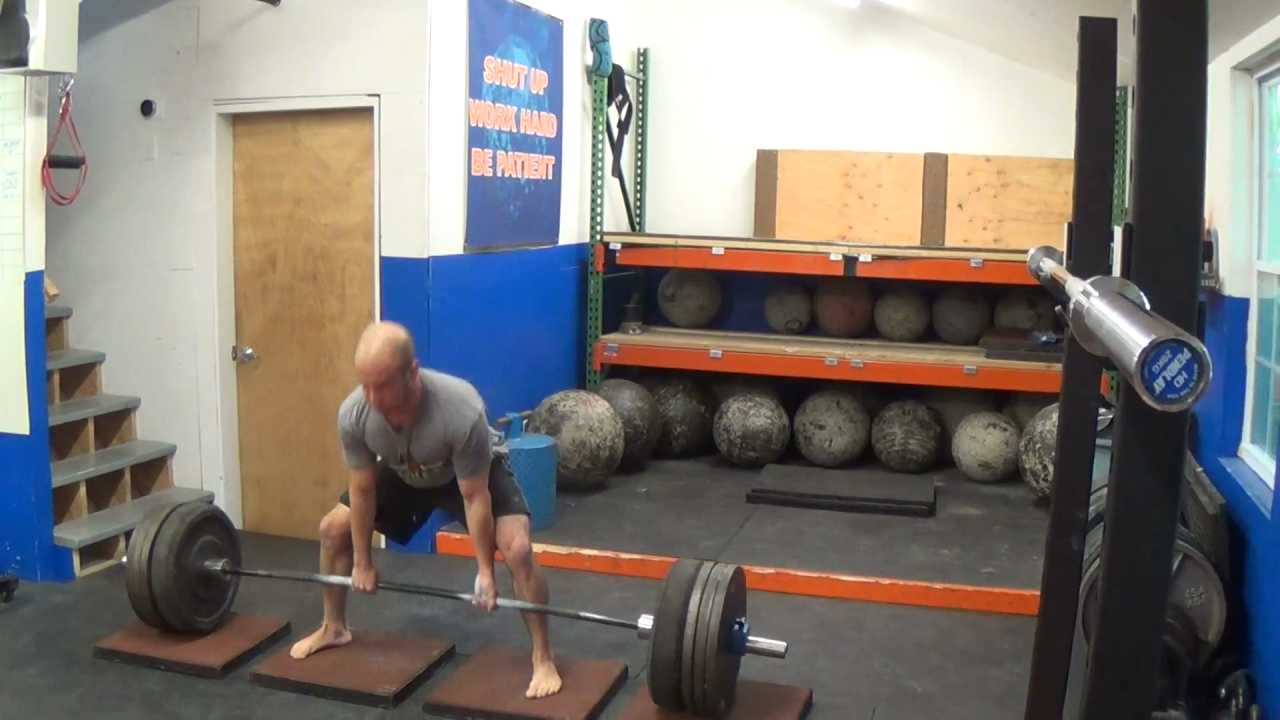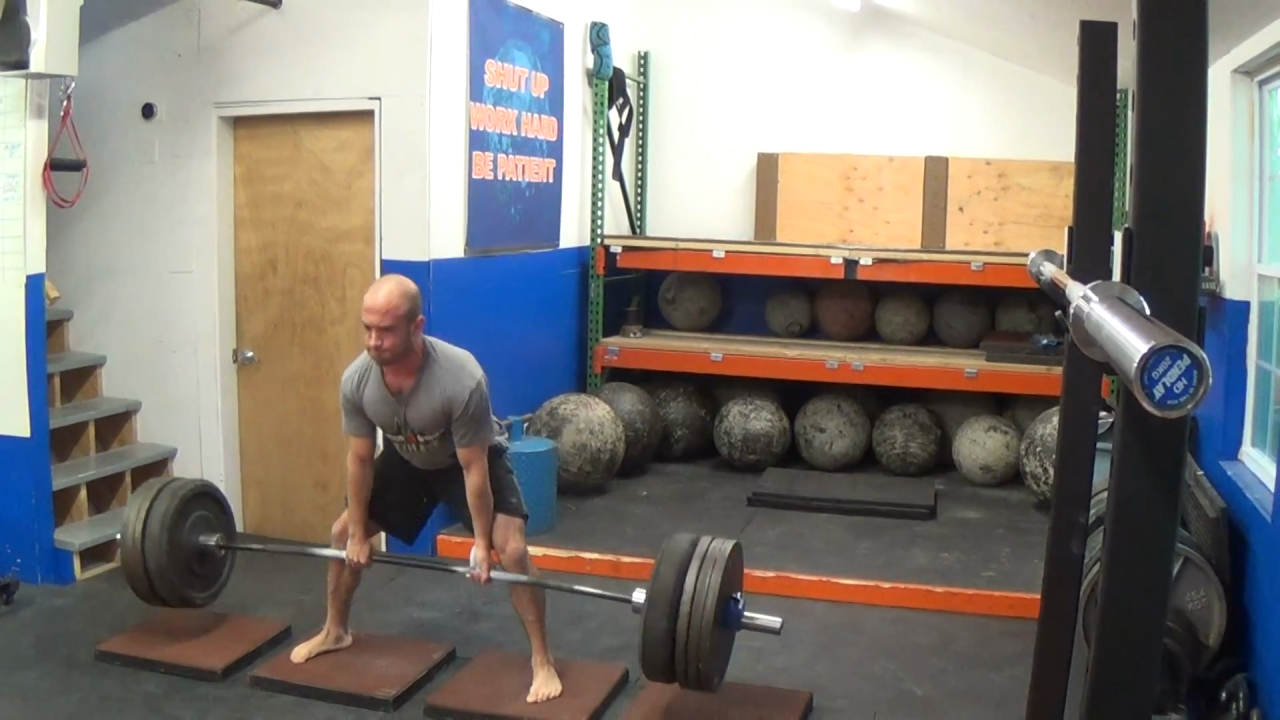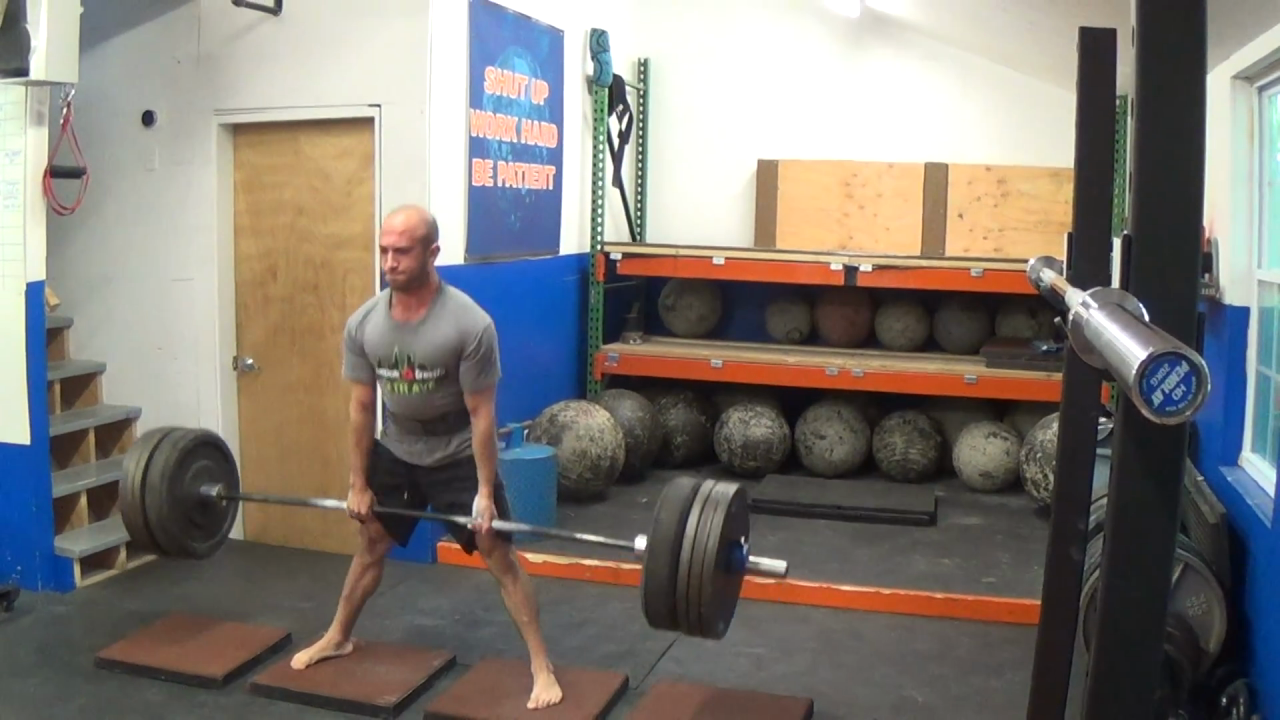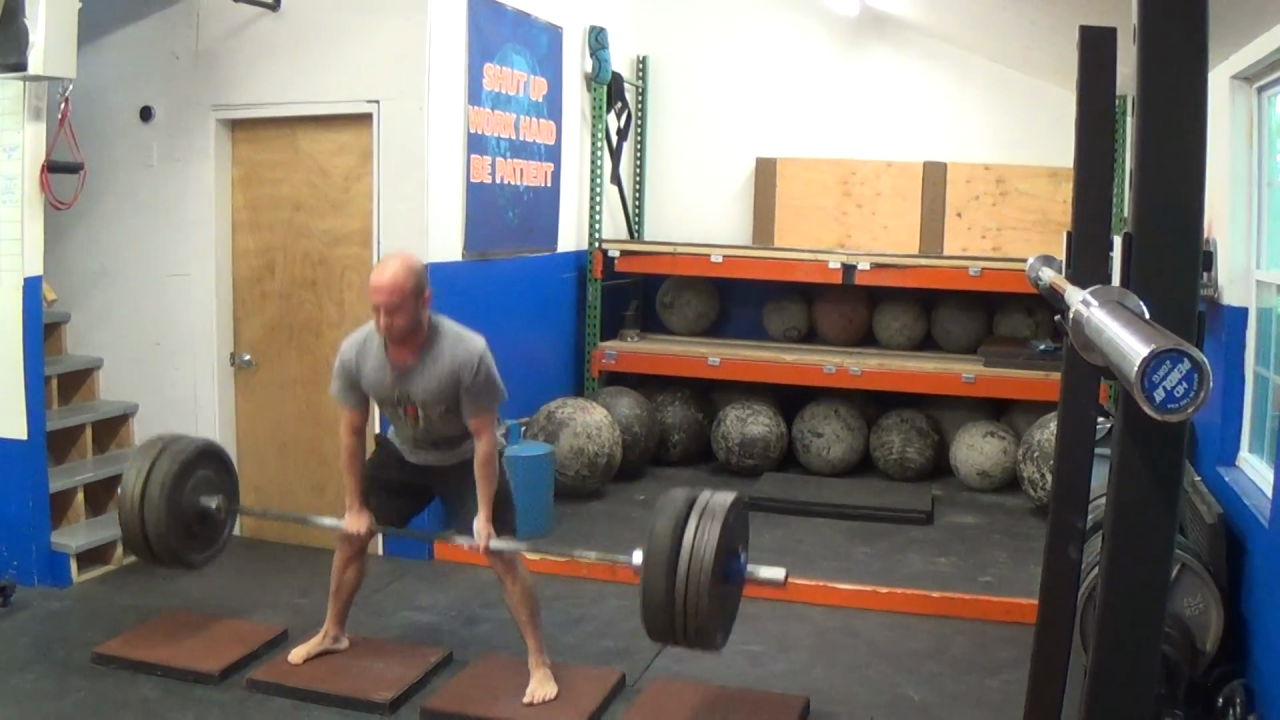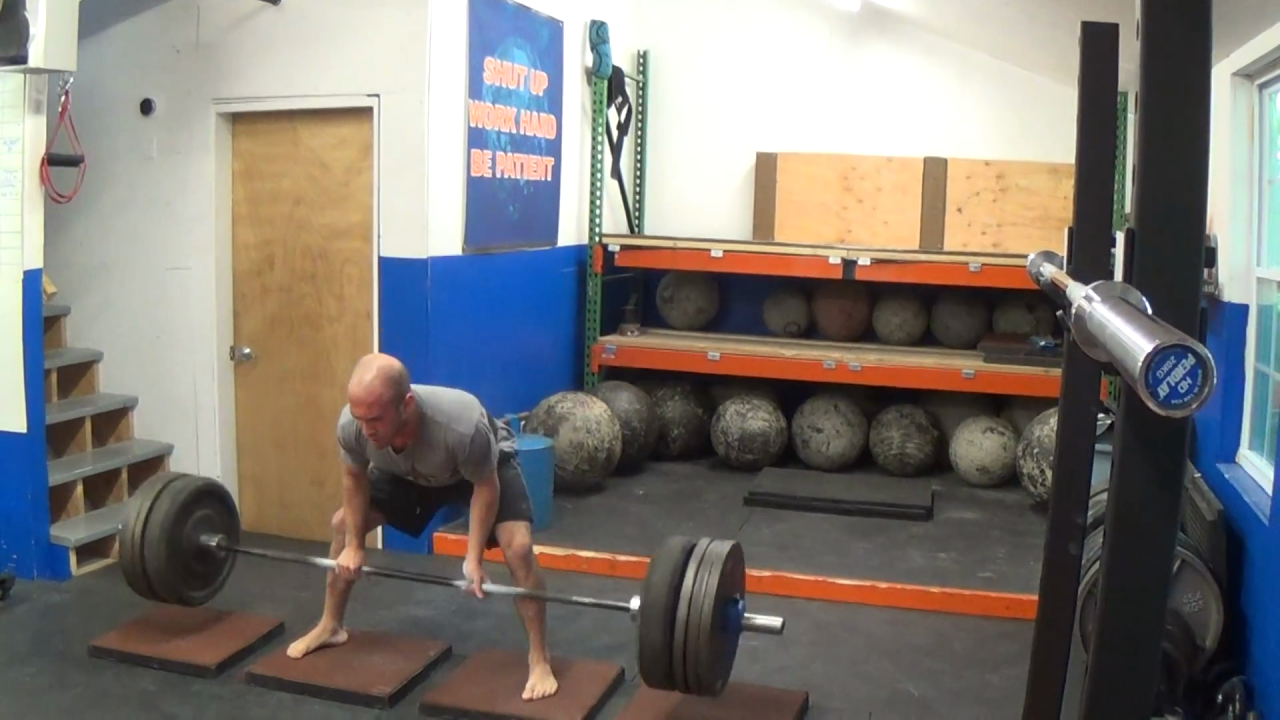
dt=0.3s
person 1, frame 1
left shoulder: (463, 413)
right shoulder: (352, 414)
left elbow: (475, 497)
right elbow: (362, 490)
left wrist: (485, 572)
right wrist: (363, 563)
left hip: (476, 471)
right hip: (404, 473)
left knee: (516, 549)
right knee: (334, 529)
left ankle: (542, 659)
right ankle: (333, 628)
person 1, frame 2
left shoulder: (462, 380)
right shoulder: (356, 381)
left elbow: (473, 467)
right elbow: (359, 459)
left wrist: (482, 544)
right wrist: (358, 534)
left hip: (476, 455)
right hip: (406, 460)
left knee: (512, 551)
right knee: (342, 533)
left ankle: (542, 661)
right ankle: (335, 632)
person 1, frame 3
left shoulder: (469, 323)
right shoulder: (364, 321)
left elbow: (482, 413)
right elbow: (361, 408)
left wrist: (485, 492)
right wrist: (357, 483)
left hip: (459, 455)
right hip: (395, 452)
left knee: (499, 558)
right knee: (370, 548)
left ankle: (541, 667)
right ankle: (337, 639)
person 1, frame 4
left shoulder: (467, 353)
right shoulder: (355, 352)
left elbow: (485, 437)
right elbow: (352, 432)
left wrist: (485, 515)
right wrist: (354, 505)
left hip: (461, 458)
right hip: (401, 454)
left knee: (503, 555)
right knee: (350, 538)
left ankle: (538, 664)
right ankle: (332, 634)
person 1, frame 5
left shoulder: (462, 423)
right shoulder: (351, 425)
left elbow: (486, 487)
right elbow: (355, 479)
left wrist: (473, 558)
right wrist: (353, 546)
left hip: (485, 462)
left knee: (517, 547)
right knee: (343, 523)
left ankle: (539, 659)
right ankle: (330, 625)
